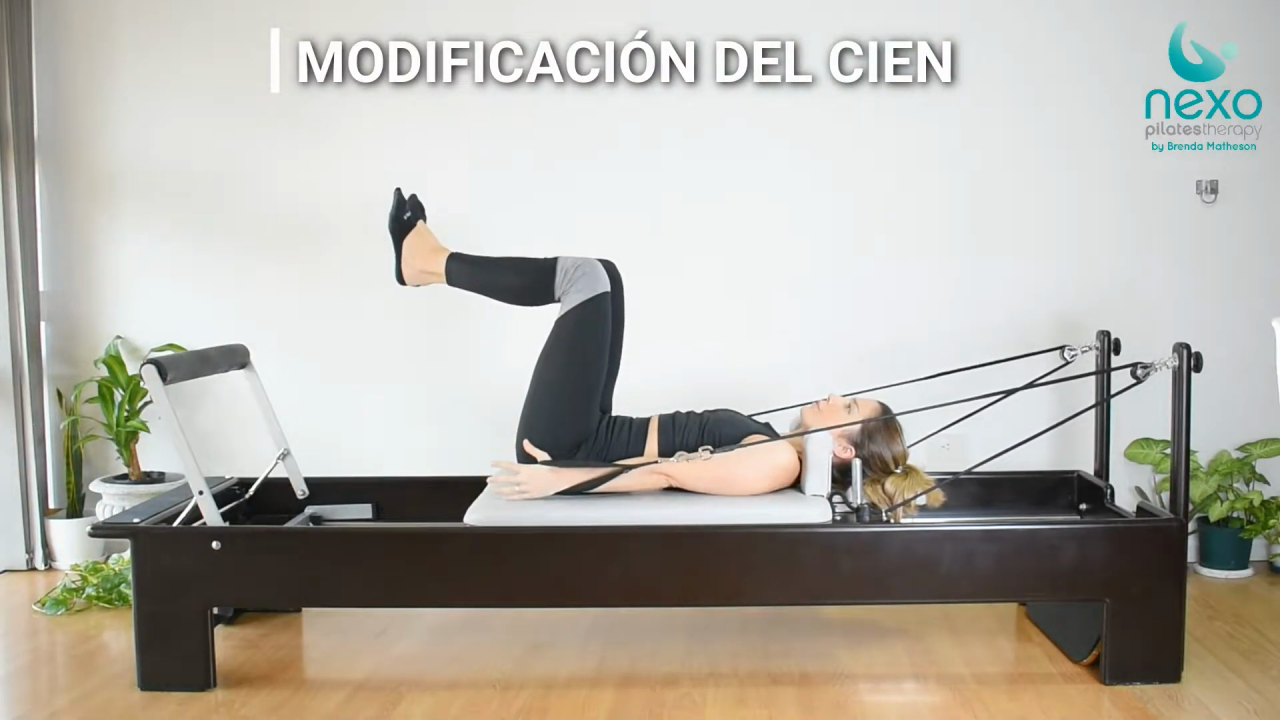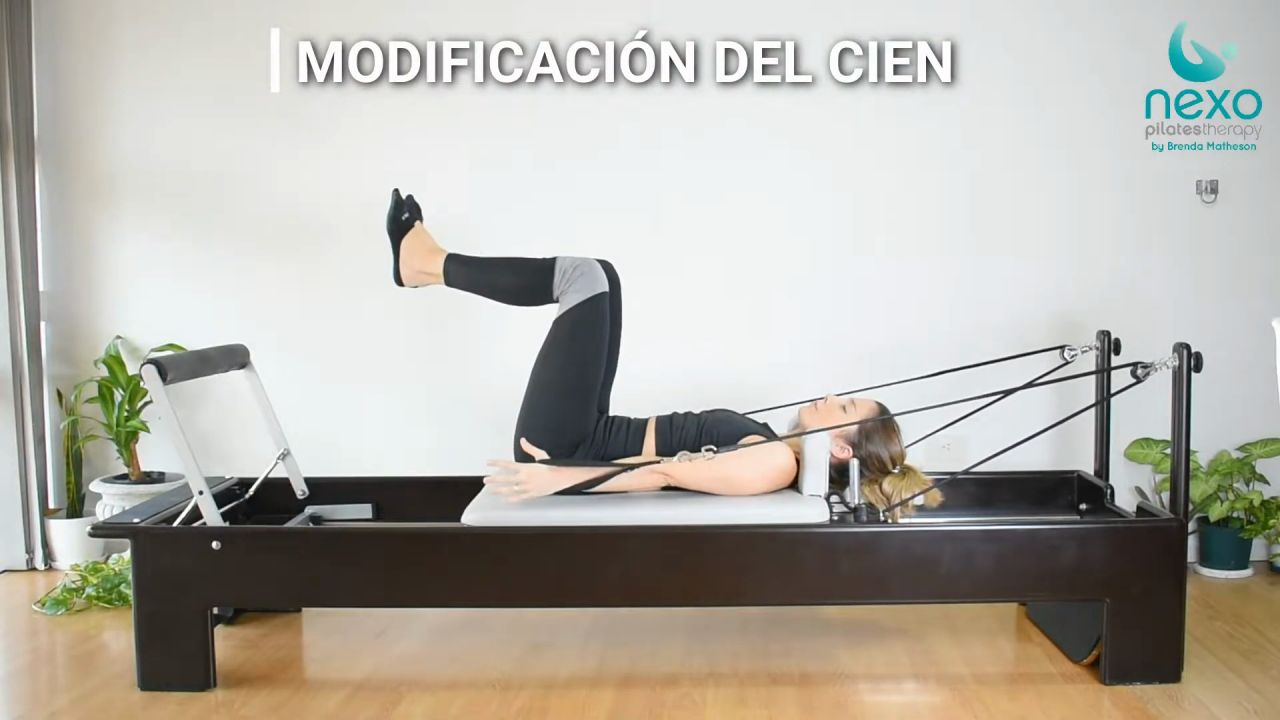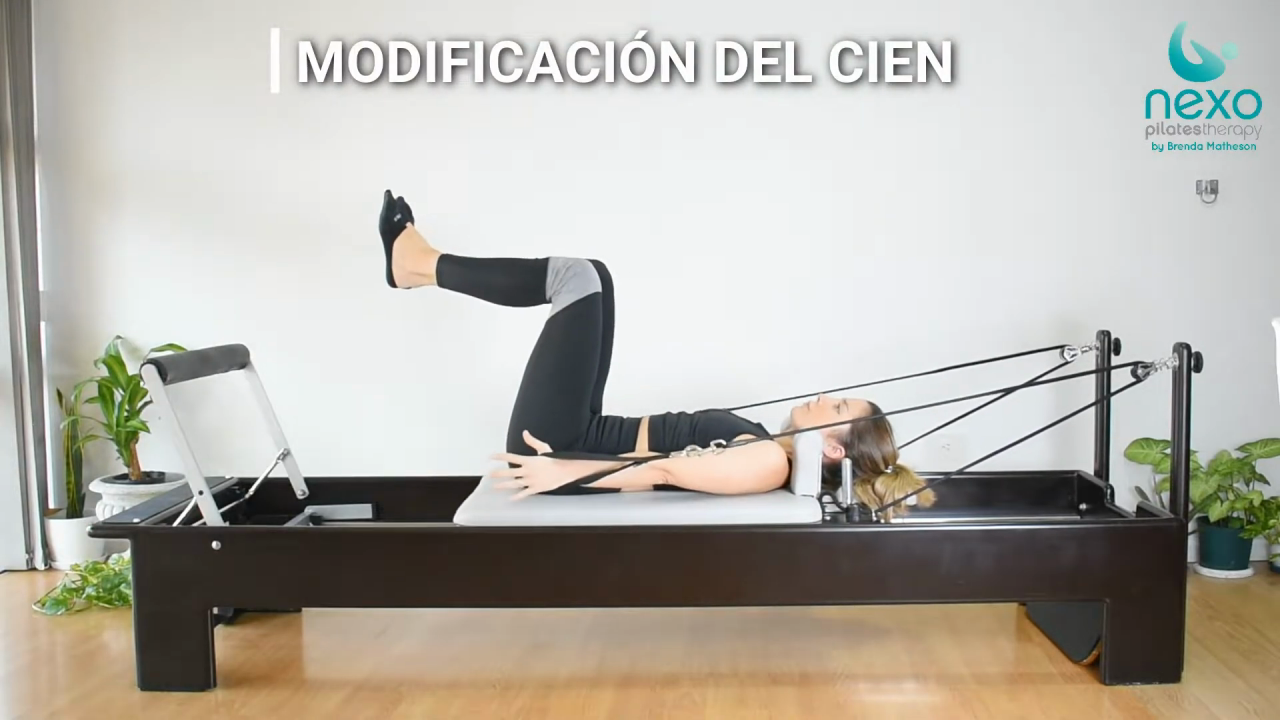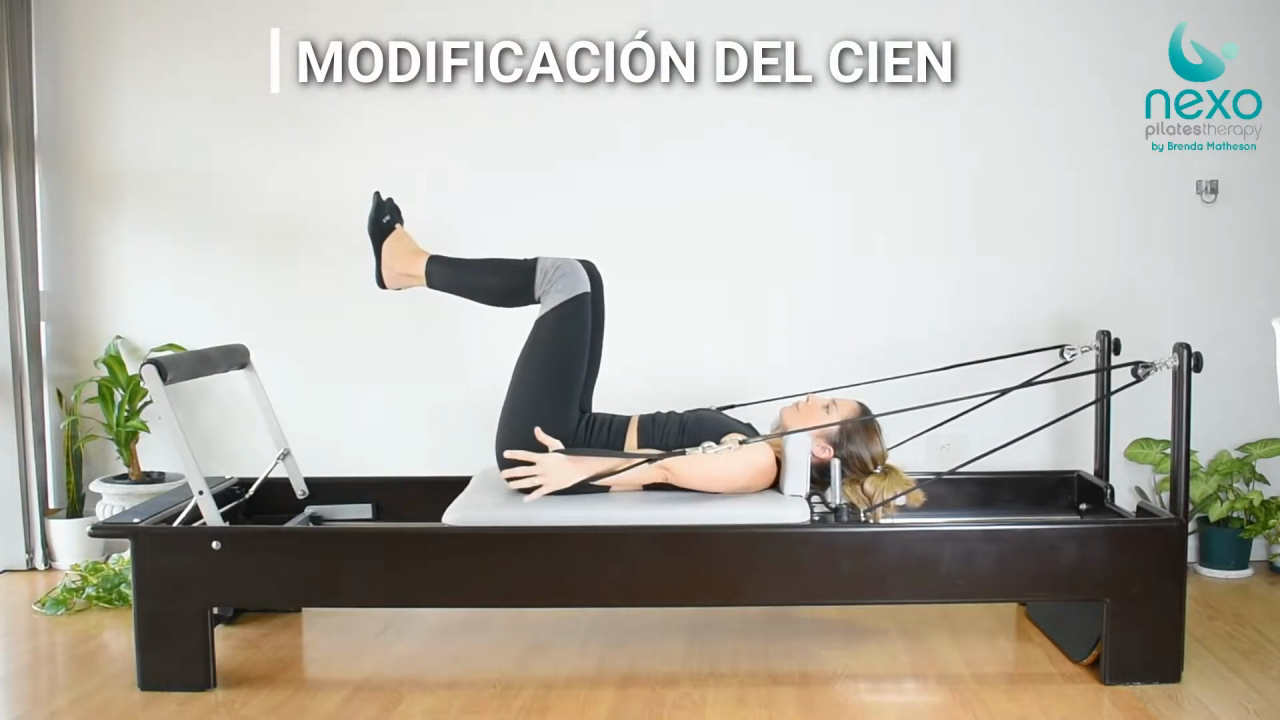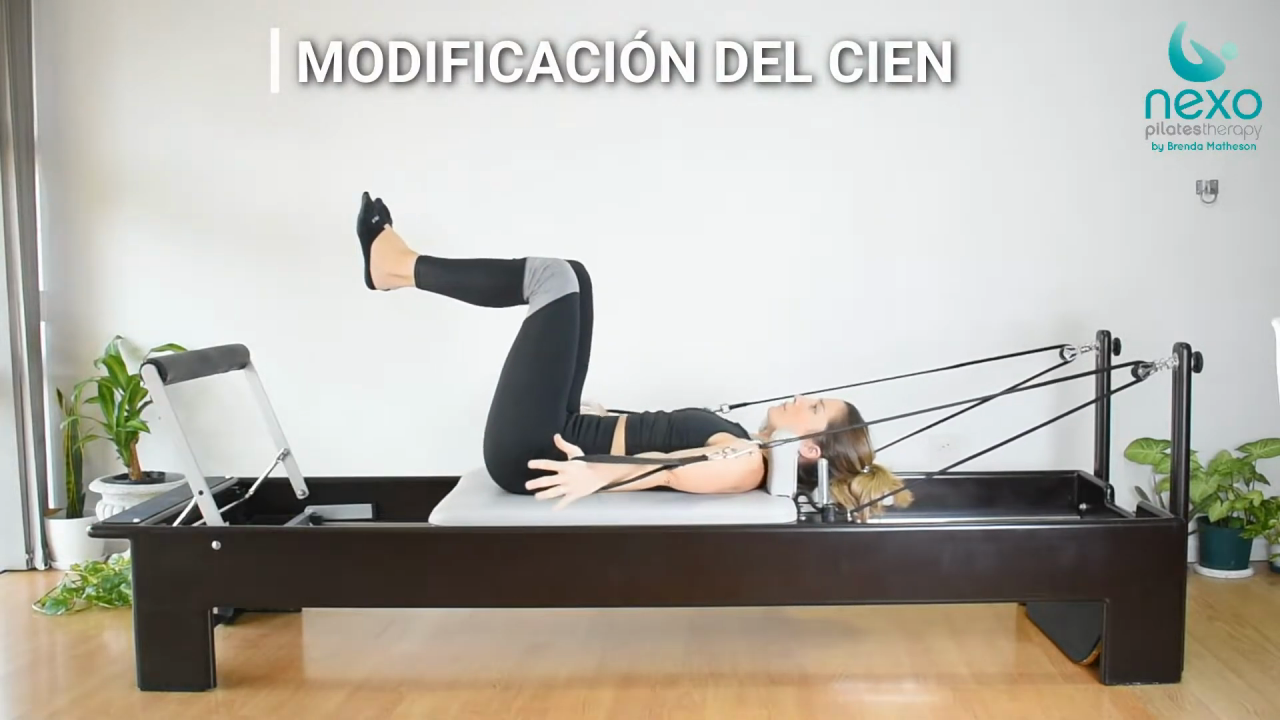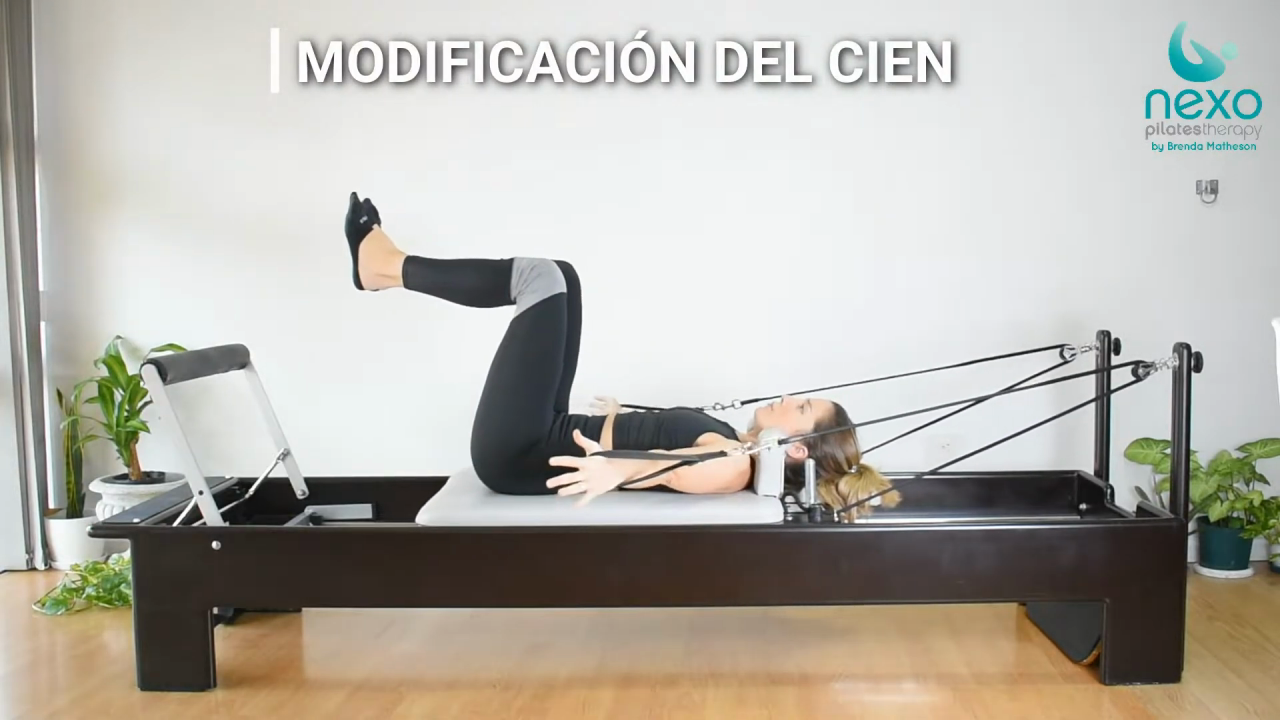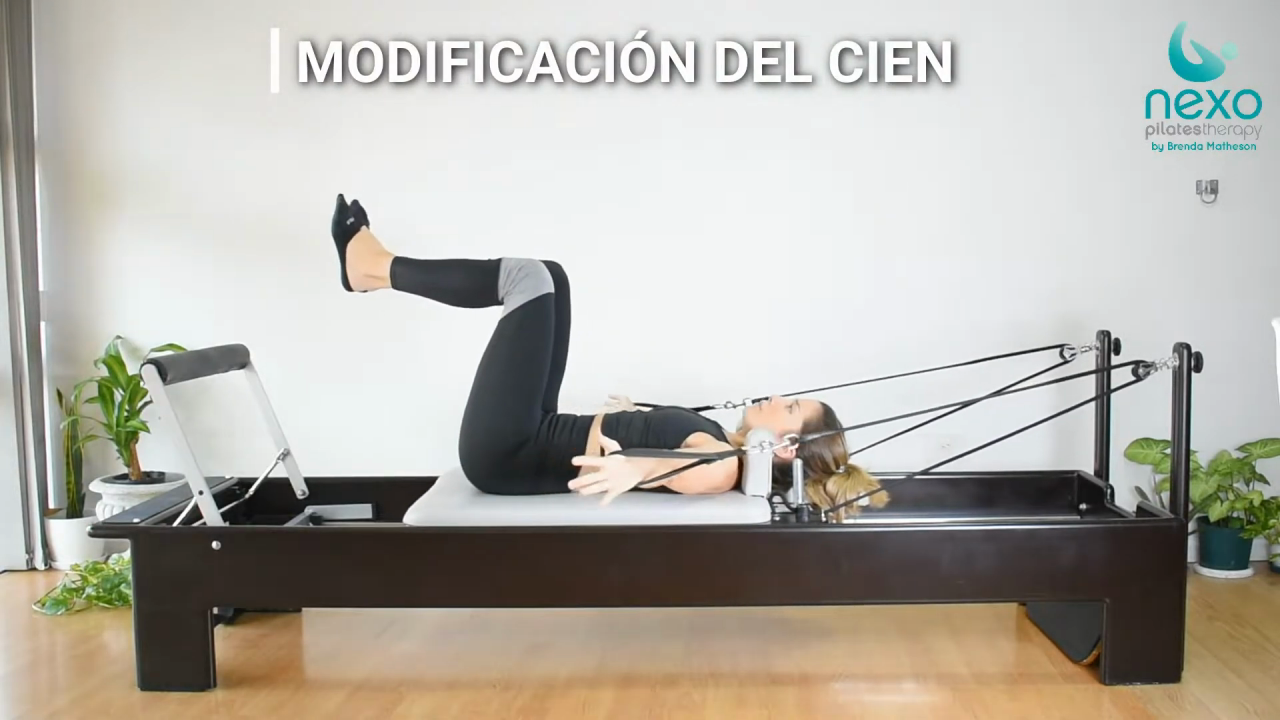
dt=0.2s
person 1, frame 1
left shoulder: (779, 465)
right shoulder: (773, 445)
left elbow: (671, 474)
left wrist: (562, 479)
left hip: (566, 453)
right hip: (589, 444)
left knee: (584, 277)
right knee: (598, 276)
left ankle: (432, 264)
right ankle: (431, 266)
person 1, frame 2
left shoulder: (777, 466)
right shoulder: (771, 446)
left elbow: (669, 474)
left wrist: (564, 477)
left hip: (565, 451)
right hip: (587, 444)
left knee: (583, 277)
right knee: (596, 277)
left ankle: (430, 264)
right ankle: (430, 266)
person 1, frame 3
left shoulder: (770, 466)
right shoulder: (763, 446)
left elbow: (666, 470)
left wrist: (569, 471)
left hip: (555, 447)
right hip: (576, 443)
left knee: (576, 278)
right knee: (589, 277)
left ankle: (423, 265)
right ankle: (423, 267)
person 1, frame 4
left shoulder: (758, 466)
right shoulder: (754, 446)
left elbow: (663, 468)
left wrist: (581, 470)
left hip: (544, 447)
right hip: (569, 441)
left knee: (565, 278)
right knee: (580, 277)
left ankle: (414, 268)
right ankle: (414, 269)
person 1, frame 5
left shoulder: (745, 465)
right shoulder: (743, 443)
left elbow: (666, 469)
left wrist: (602, 474)
left hip: (532, 456)
right hip: (562, 441)
left knee: (554, 278)
right knee: (569, 277)
left ankle: (401, 267)
right ankle: (403, 269)
person 1, frame 6
left shoulder: (732, 467)
right shoulder: (730, 443)
left elbow: (668, 469)
left wrist: (619, 469)
right wrist: (621, 413)
left hip: (518, 457)
right hip: (548, 443)
left knee: (541, 279)
right knee: (557, 277)
left ankle: (391, 267)
right ankle: (393, 270)
person 1, frame 7
left shoulder: (720, 465)
right shoulder: (718, 442)
left elbow: (674, 467)
left wrist: (634, 470)
right wrist: (632, 414)
left hip: (506, 457)
right hip: (533, 444)
left knee: (528, 278)
right knee: (546, 277)
left ankle: (378, 267)
right ankle: (379, 269)
